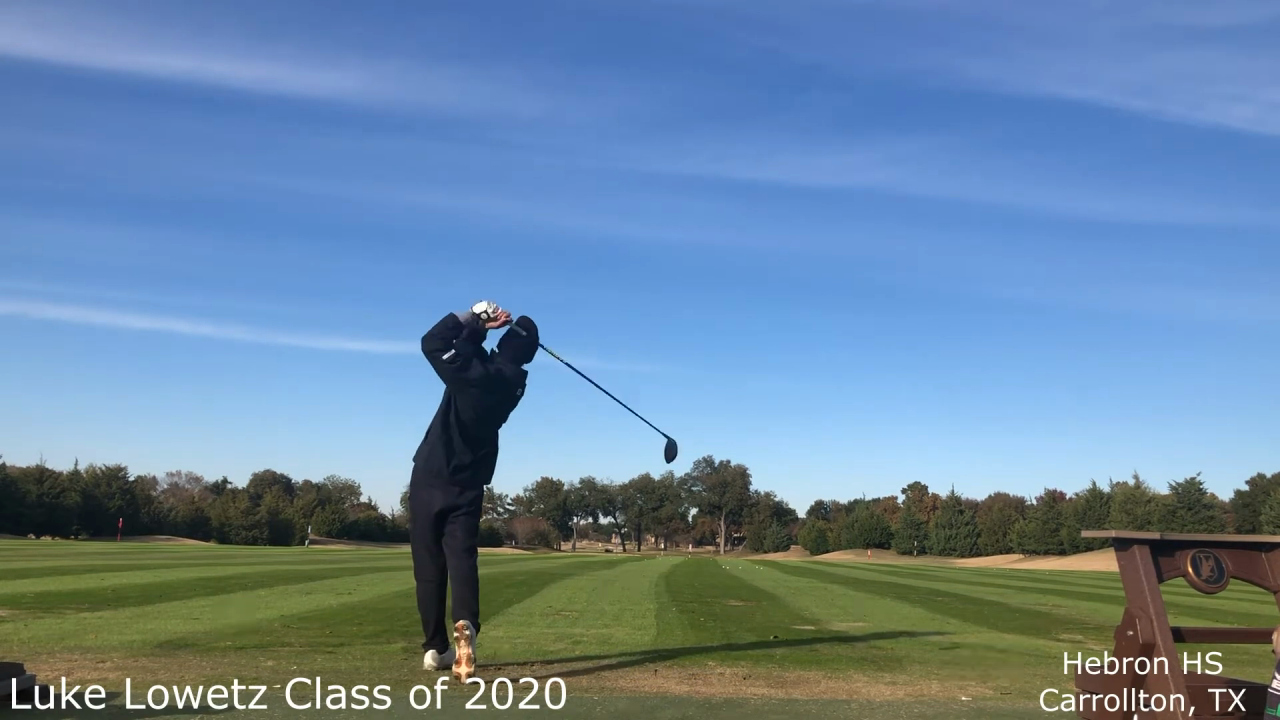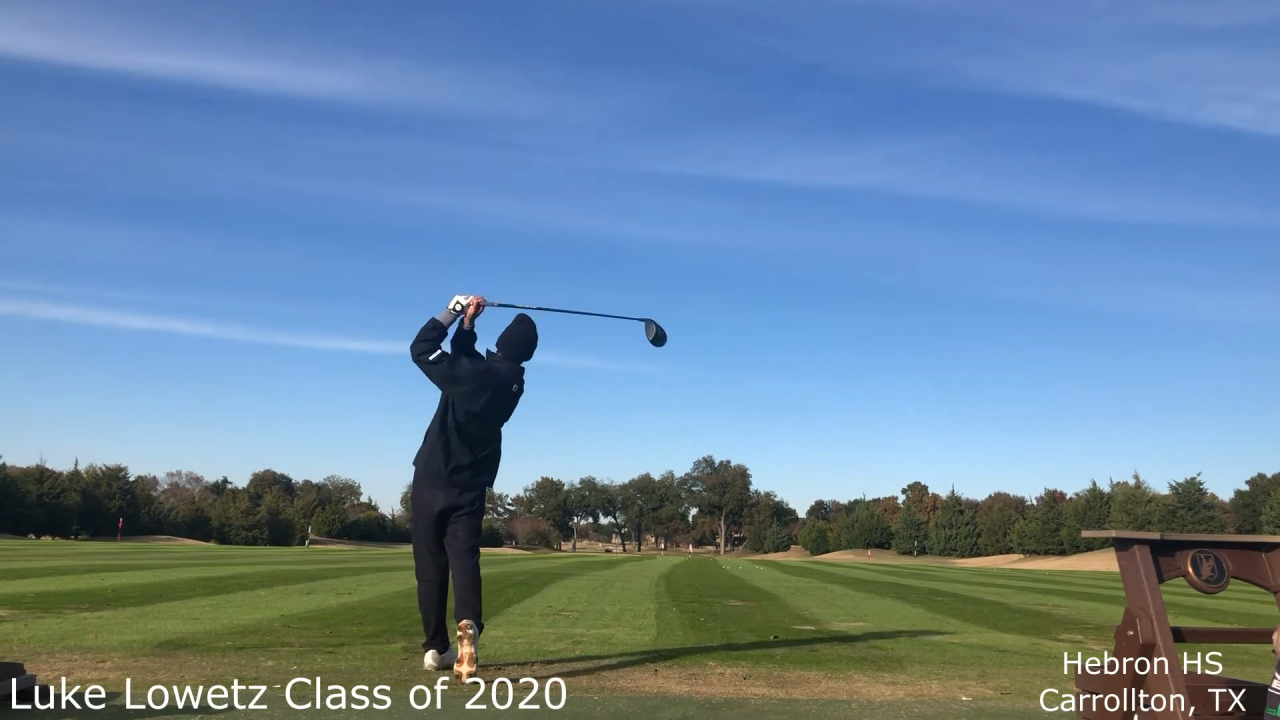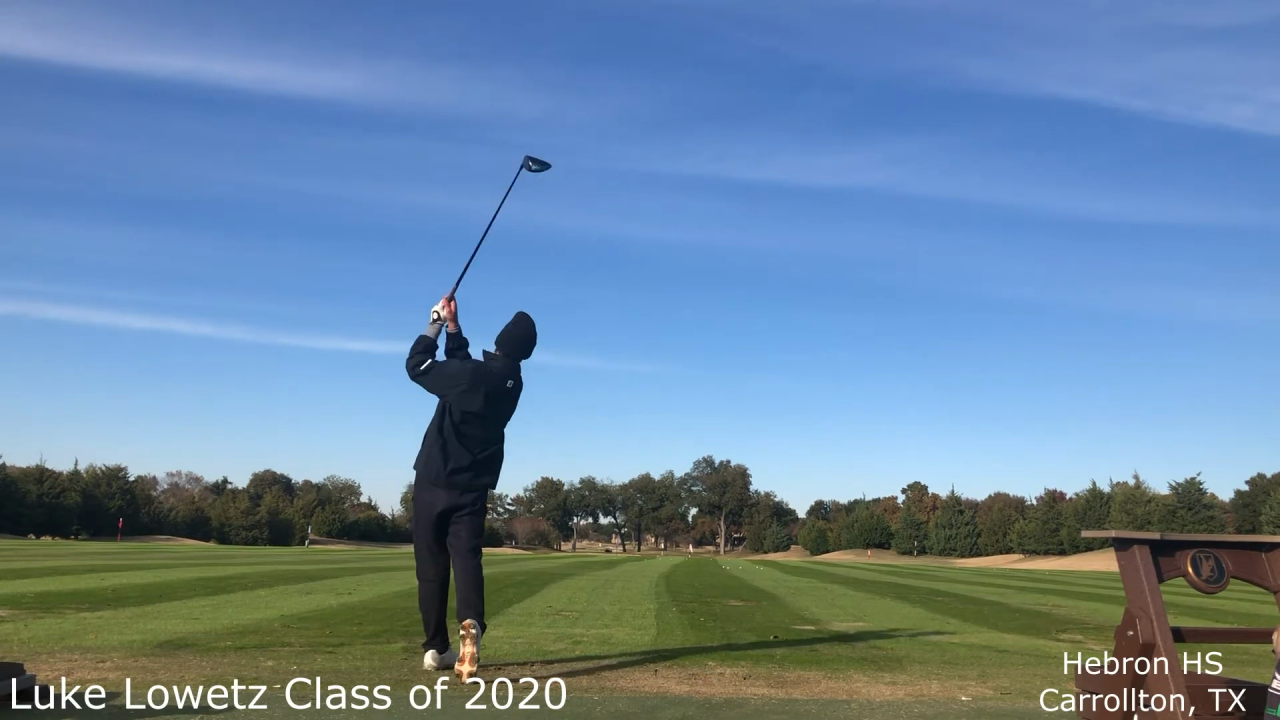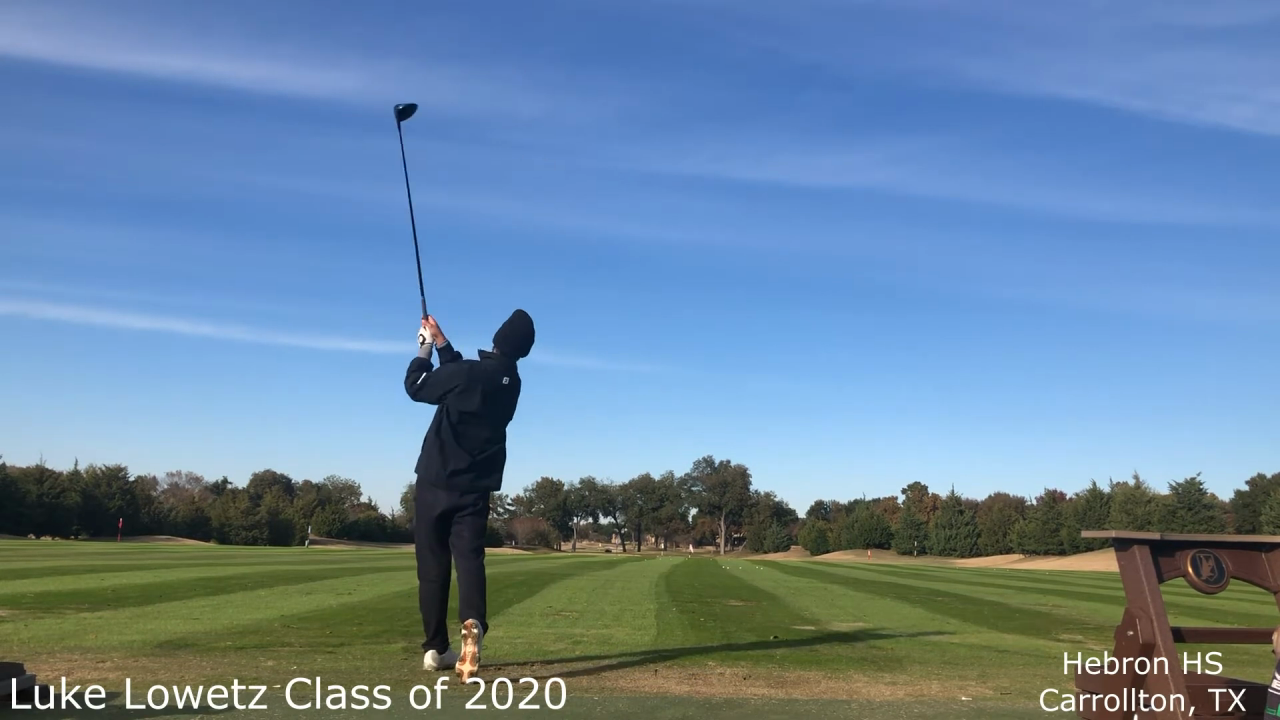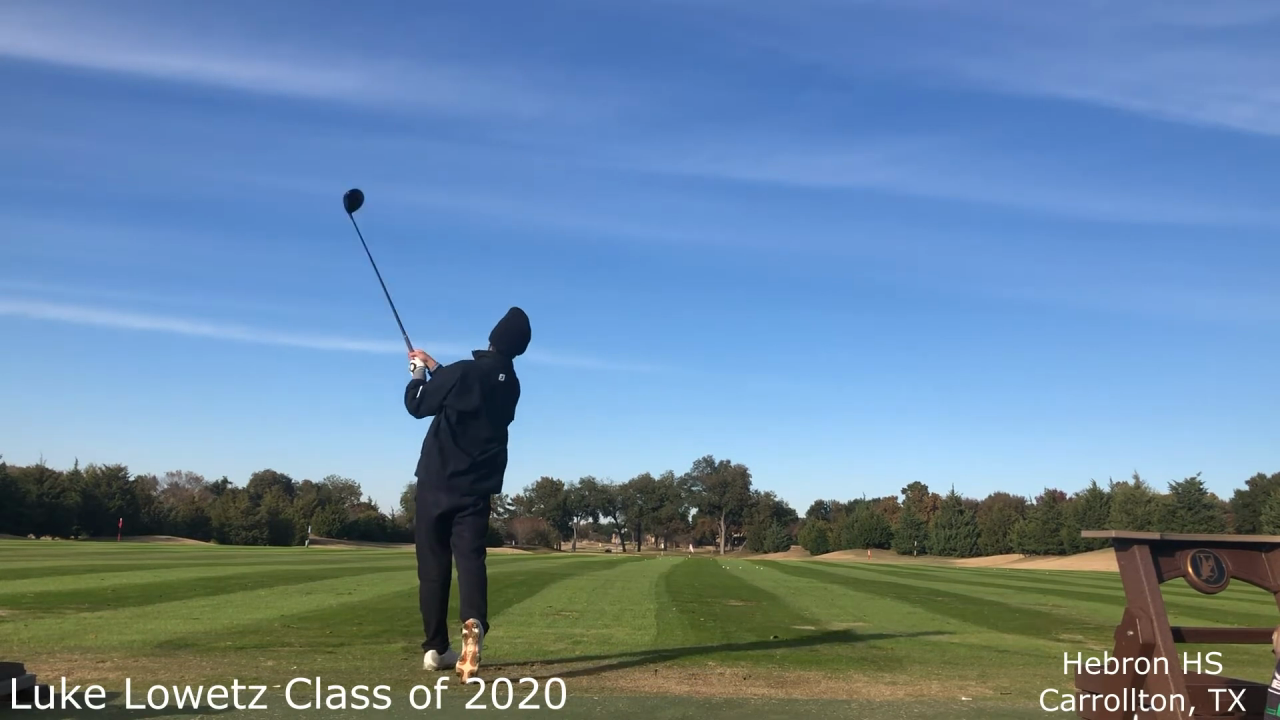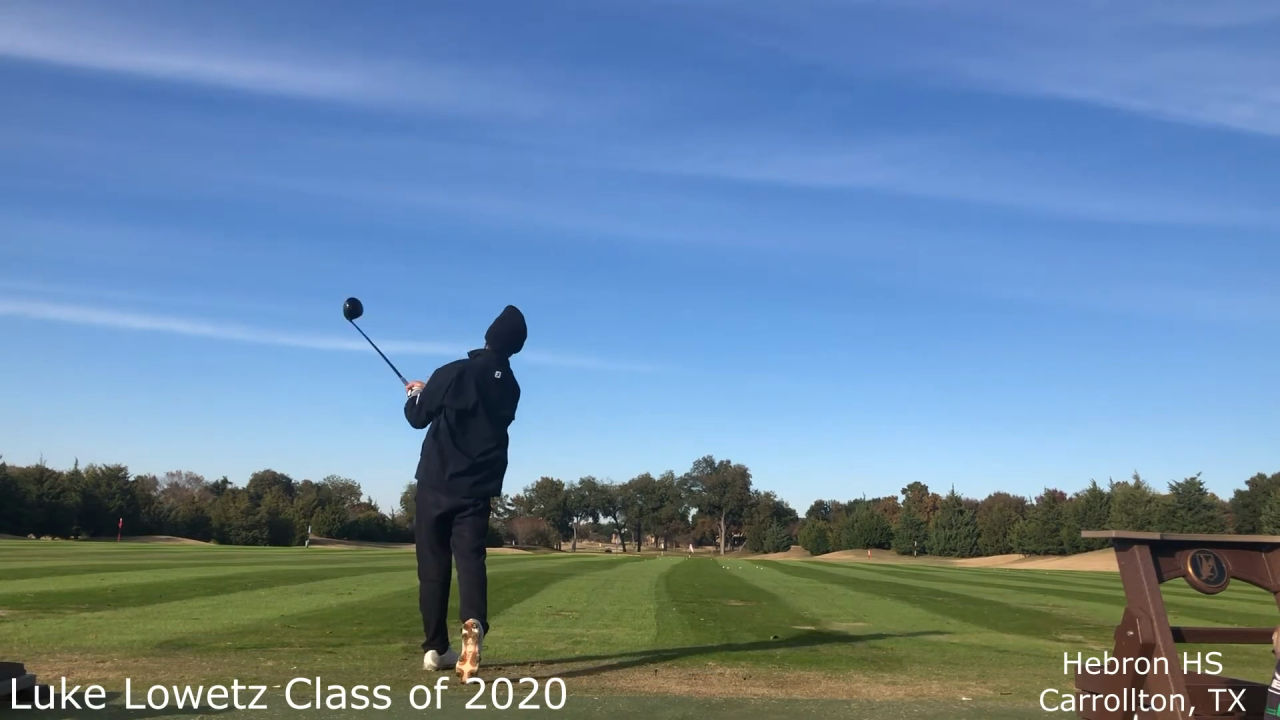
dt=0.1s
person 1, frame 1
left shoulder: (477, 376)
right shoulder: (514, 387)
left elbow: (433, 344)
right elbow: (470, 353)
left wrist: (477, 315)
right wrist: (478, 324)
left hip: (429, 482)
right hip: (468, 489)
left knee: (429, 566)
right knee: (462, 559)
left ankle: (436, 647)
right ankle: (465, 624)
person 1, frame 2
left shoulder: (470, 374)
right shoulder: (513, 386)
left elbow: (421, 348)
left wrist: (456, 309)
right wrist: (469, 323)
left hip: (431, 483)
right hip: (470, 490)
left knee: (430, 566)
right knee: (465, 558)
left ankle: (436, 647)
right ankle: (468, 623)
person 1, frame 3
left shoulder: (468, 374)
right shoulder: (513, 385)
left elbow: (417, 369)
left wrist: (437, 321)
right wrist: (453, 326)
left hip: (432, 483)
right hip: (472, 489)
left knee: (432, 566)
right knee: (467, 558)
left ankle: (436, 647)
right ankle: (471, 624)
person 1, frame 4
left shoulder: (465, 375)
right shoulder: (511, 385)
left elbow: (416, 387)
left wrist: (426, 344)
right wrist: (442, 343)
left hip: (435, 485)
right hip: (474, 491)
left knee: (433, 568)
right knee: (469, 560)
left ankle: (436, 647)
right ankle: (473, 623)
person 1, frame 5
left shoulder: (458, 374)
right shoulder: (510, 386)
left elbow: (416, 405)
left wrist: (419, 371)
right wrist: (435, 369)
left hip: (435, 484)
right hip: (477, 490)
left knee: (433, 568)
right knee: (471, 560)
left ankle: (436, 648)
right ankle: (473, 624)
person 1, frame 6
left shoulder: (454, 373)
right shoulder: (510, 387)
left elbow: (416, 417)
left wrist: (419, 391)
right wrist: (430, 389)
left hip: (435, 485)
right hip: (477, 491)
left knee: (433, 568)
right knee: (471, 560)
left ankle: (435, 648)
right ankle: (473, 624)
